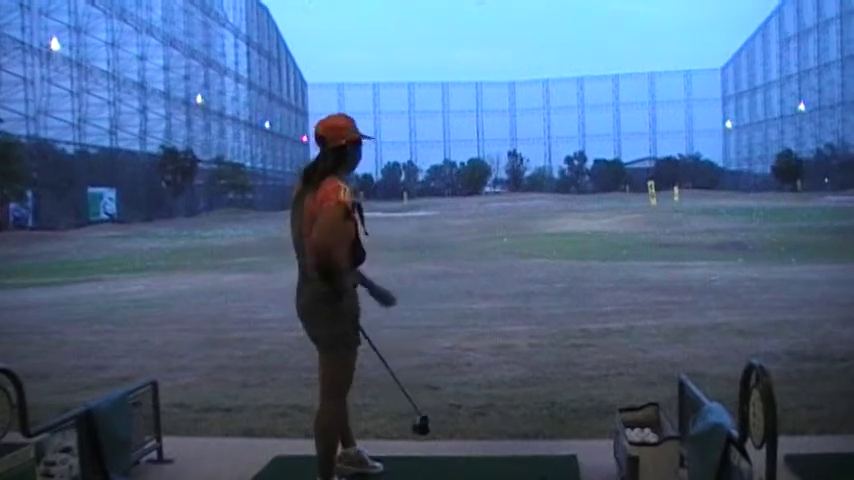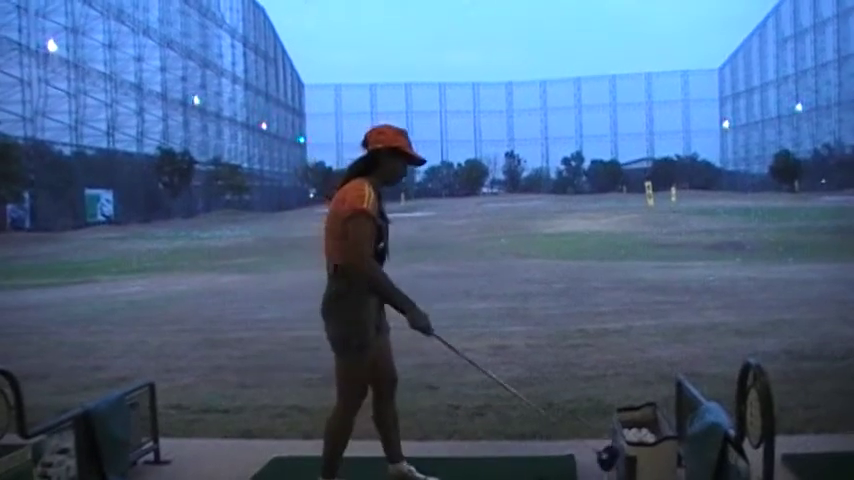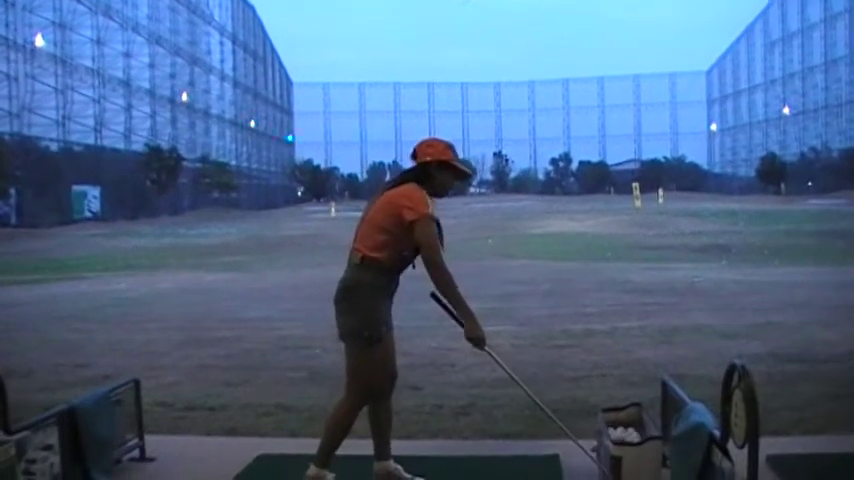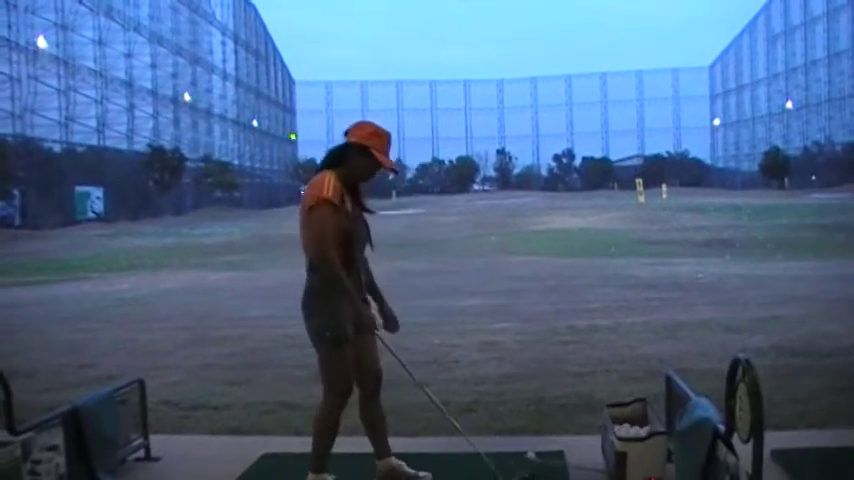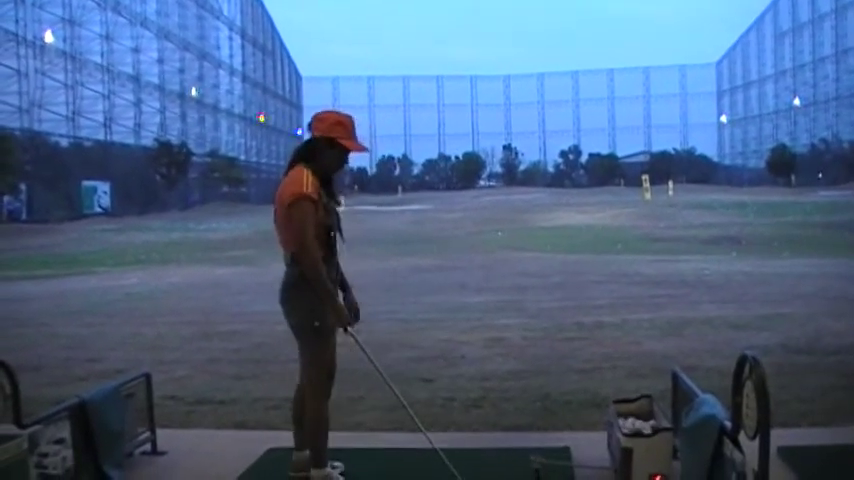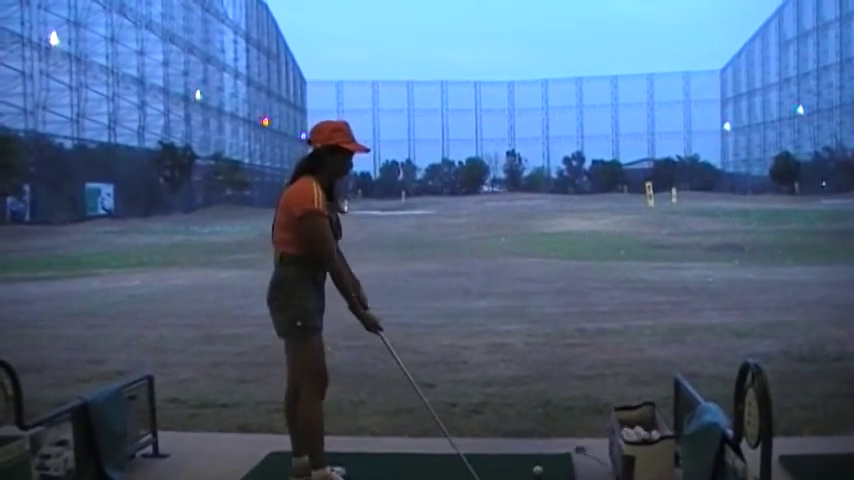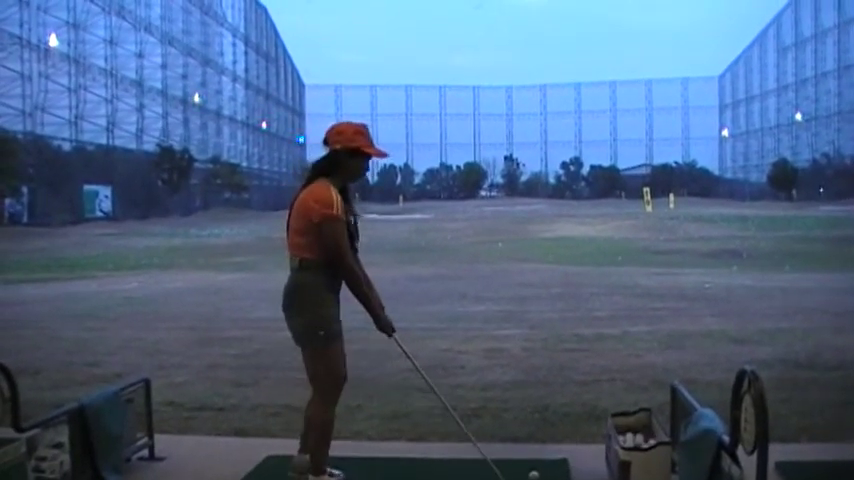
dt=0.7s
person 1, frame 1
left shoulder: (308, 186)
right shoulder: (337, 191)
right elbow: (322, 246)
left wrist: (368, 284)
right wrist: (345, 293)
left hip: (311, 292)
right hip: (330, 297)
left knee: (336, 384)
right knee: (333, 393)
person 1, frame 2
left shoulder: (364, 192)
right shoulder: (362, 195)
right elbow: (364, 264)
right wrist: (411, 310)
left hip: (364, 300)
right hip: (350, 301)
left knee: (386, 385)
right knee: (351, 397)
person 1, frame 3
left shoulder: (401, 194)
right shoulder: (416, 199)
right elbow: (436, 266)
right wrist: (469, 319)
left hip: (371, 293)
right hip: (364, 296)
left knee: (384, 382)
right knee: (360, 392)
person 1, frame 4
left shoulder: (347, 193)
right shoulder: (325, 188)
right elbow: (325, 256)
left wrist: (379, 302)
right wrist: (358, 307)
left hip: (349, 298)
right hip: (328, 299)
left knee: (372, 381)
right knee: (338, 392)
person 1, frame 5
left shoulder: (317, 184)
right shoulder: (301, 184)
right elbow: (307, 252)
left wrist: (346, 291)
right wrist: (334, 303)
left hip: (318, 292)
right hip: (307, 293)
left knee: (313, 379)
right knee: (319, 383)
person 1, frame 6
left shoulder: (320, 192)
right shoulder: (308, 194)
left elbow: (334, 252)
right elbow: (329, 259)
left wrist: (357, 289)
right wrist: (359, 311)
left hip: (302, 291)
right hip: (295, 293)
left knee: (300, 381)
right knee: (314, 383)
person 1, frame 7
left shoulder: (332, 194)
right shoulder: (325, 198)
left elbow: (350, 256)
right elbow: (344, 264)
left wrist: (375, 297)
right wrist: (375, 313)
left hip: (316, 296)
right hip: (312, 298)
left knee: (329, 383)
right knee: (328, 388)
